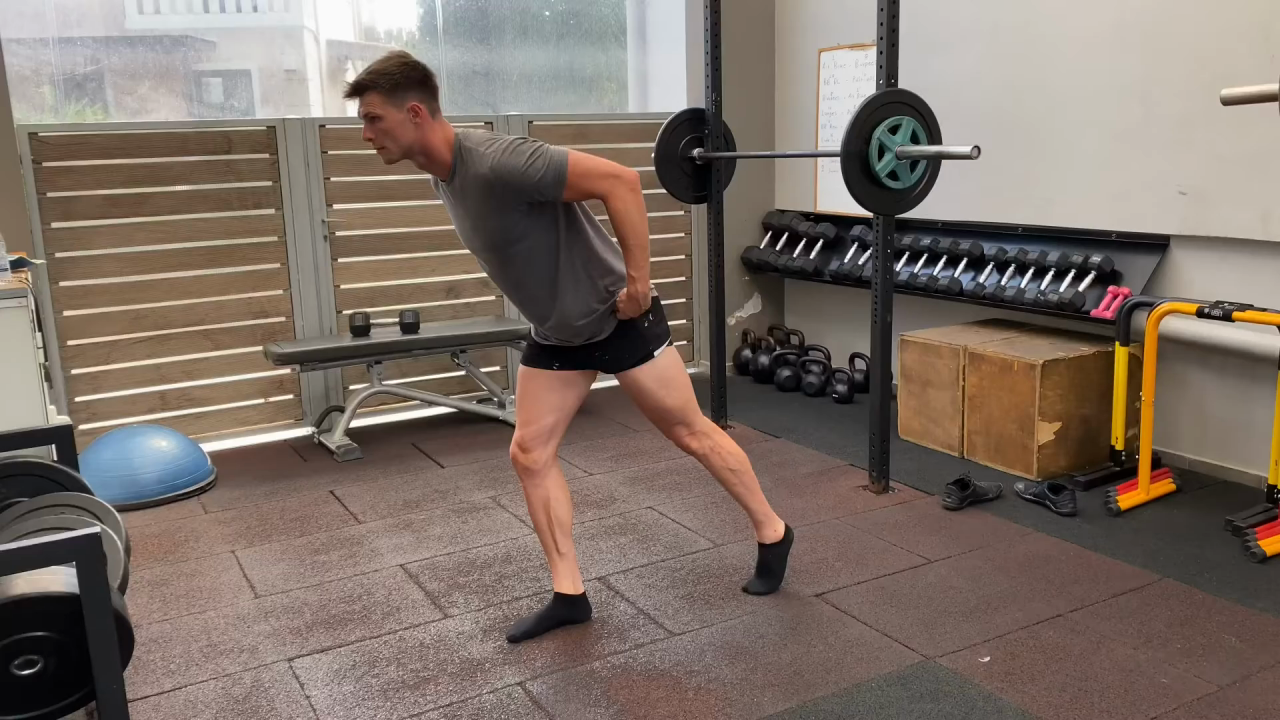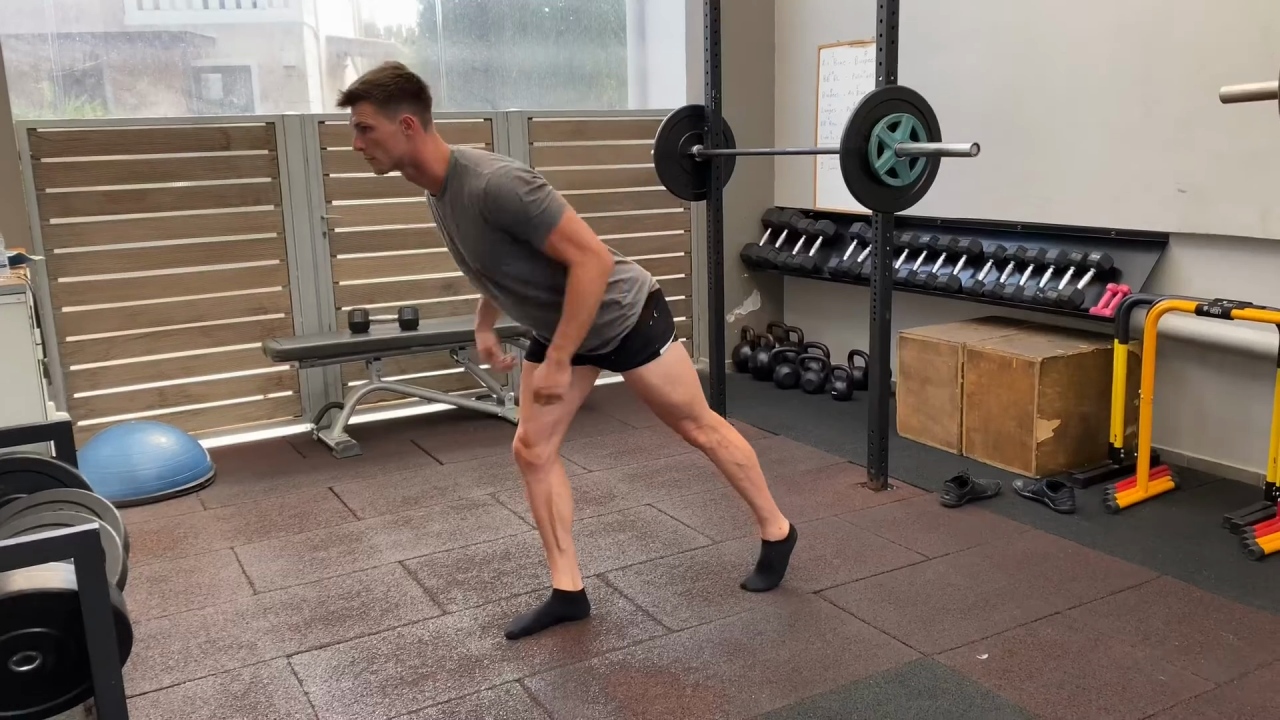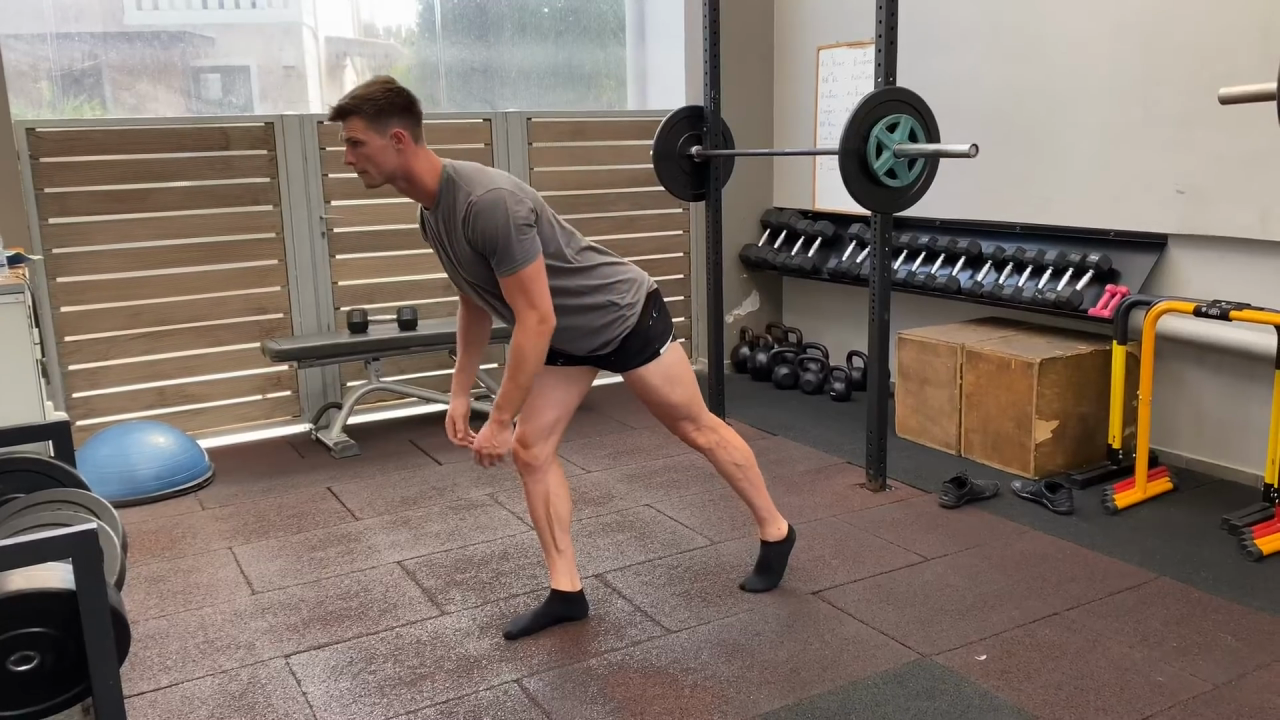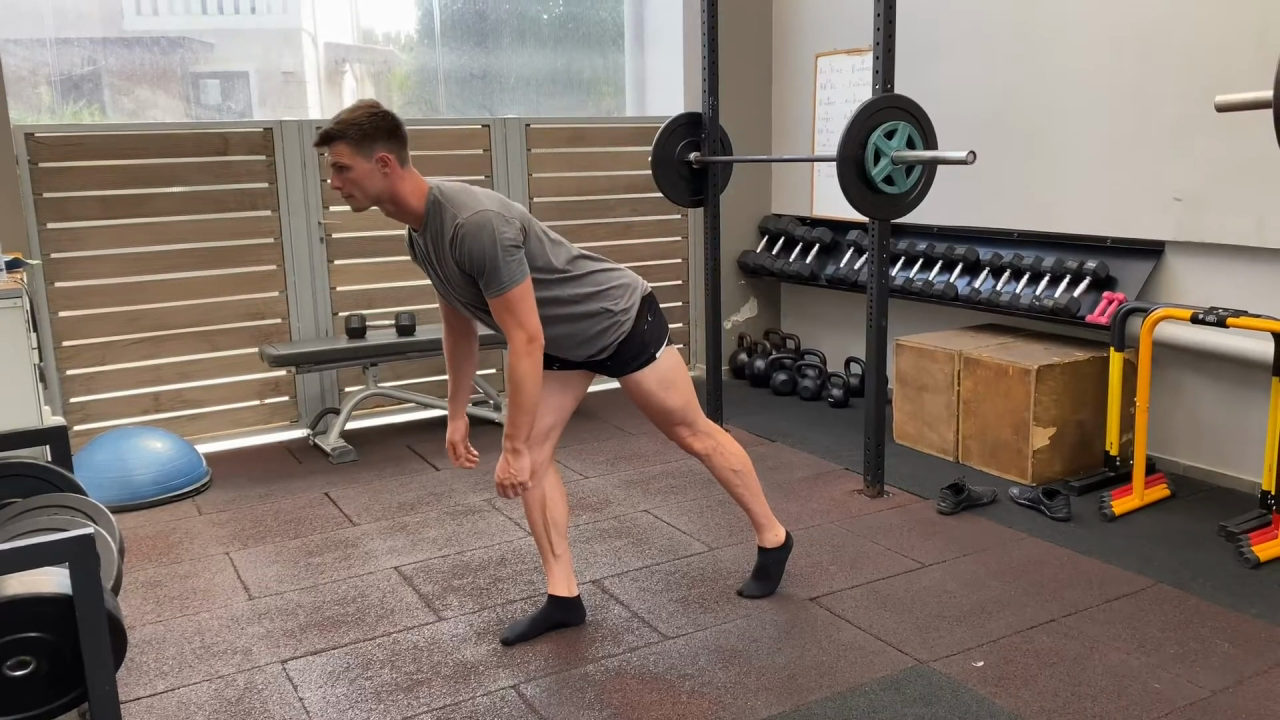
dt=0.5s
person 1, frame 1
left shoulder: (499, 162)
right shoulder: (442, 176)
left elbow: (620, 182)
left wrist: (637, 280)
left hip: (617, 317)
right hip: (556, 331)
left knee: (690, 432)
right knee: (530, 453)
left ankle: (772, 533)
right ankle: (569, 594)
person 1, frame 2
left shoulder: (495, 184)
right shoulder: (437, 193)
left elbow: (590, 258)
left wrist: (557, 365)
right wrist: (484, 325)
left hip: (623, 314)
right hip: (556, 324)
left knee: (698, 428)
right knee: (532, 449)
left ankle: (777, 531)
right ankle: (567, 590)
person 1, frame 3
left shoulder: (489, 203)
right shoulder: (431, 211)
left elbow: (536, 320)
right elbow: (476, 303)
left wrist: (501, 422)
right wrist: (460, 394)
left hip: (623, 315)
right hip: (566, 336)
left knee: (697, 428)
right knee: (532, 452)
left ankle: (775, 531)
right ankle: (566, 592)
person 1, frame 4
left shoulder: (477, 224)
right shoulder: (419, 231)
left elbow: (526, 342)
right elbow: (459, 323)
left wrist: (513, 449)
right wrist: (457, 414)
left hip: (619, 319)
right hip: (562, 339)
left knee: (693, 433)
right knee: (534, 458)
left ankle: (773, 538)
right ankle: (563, 596)
